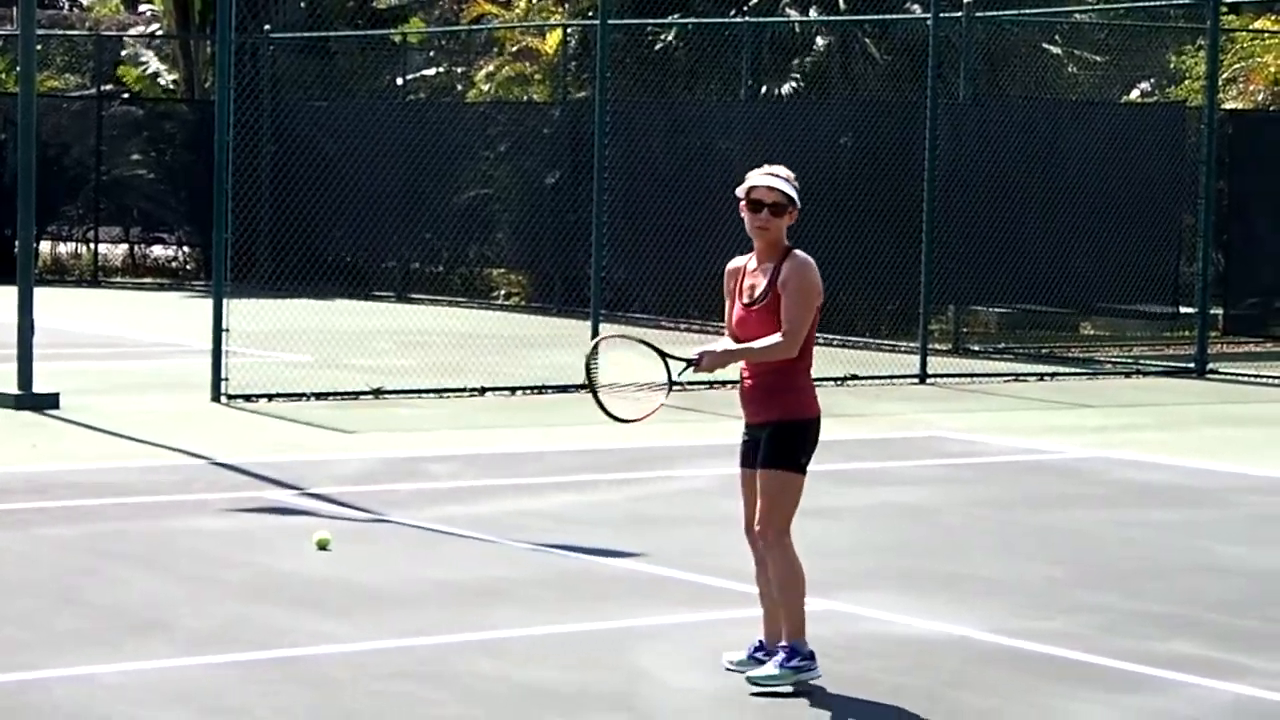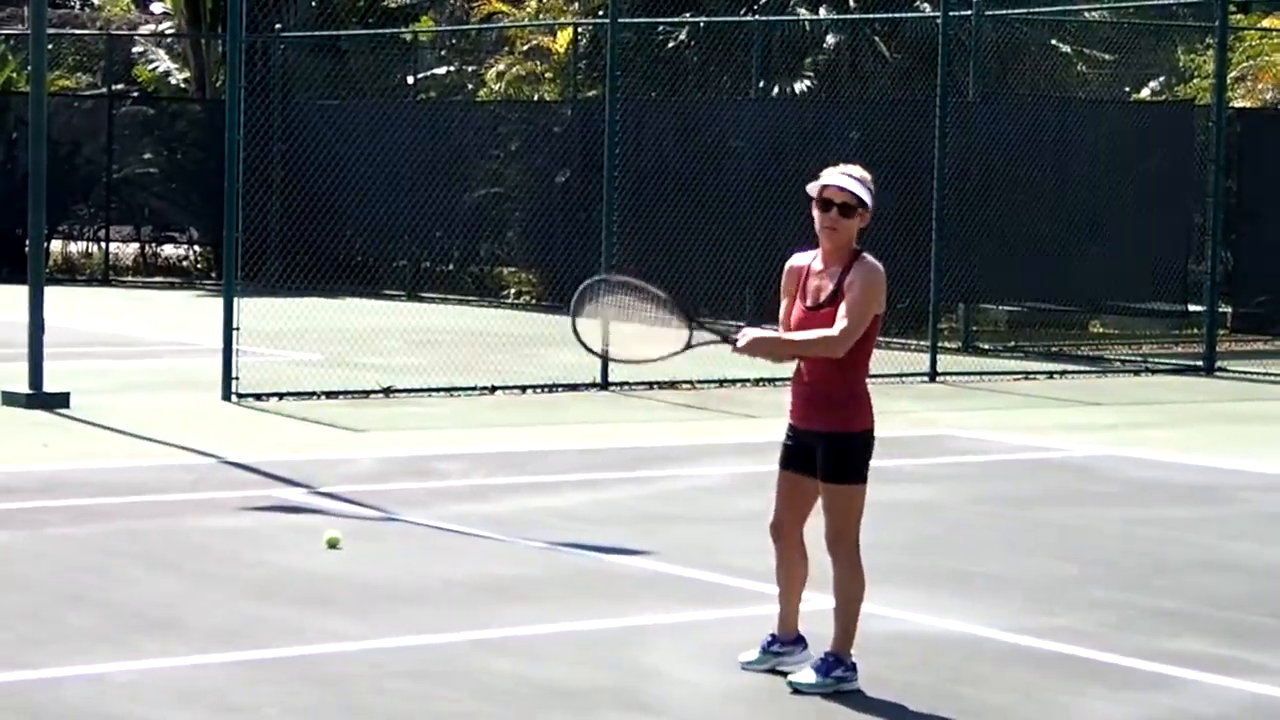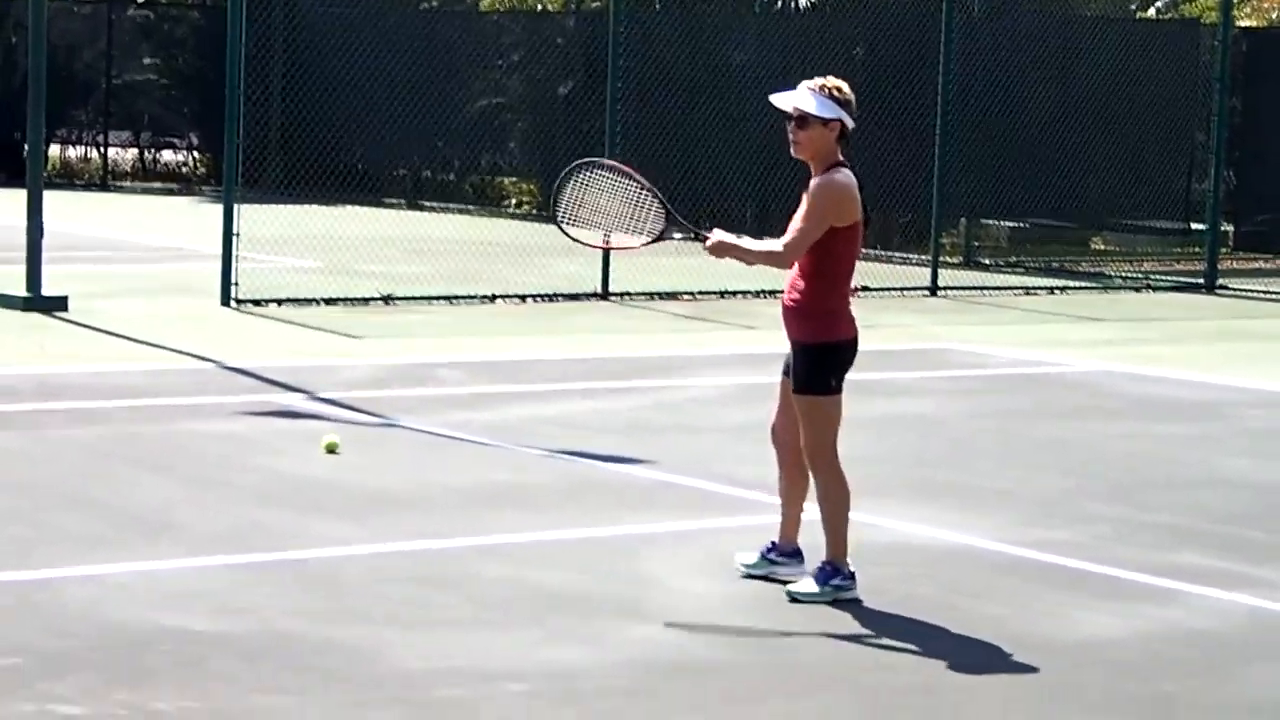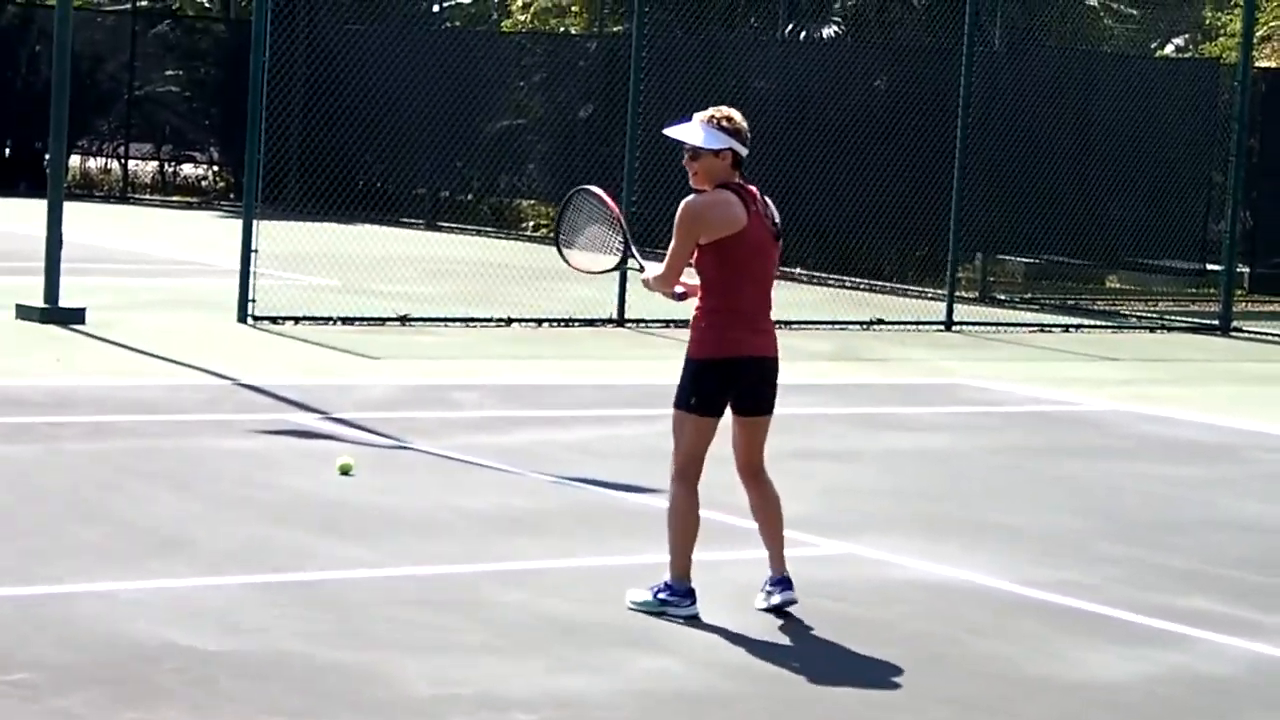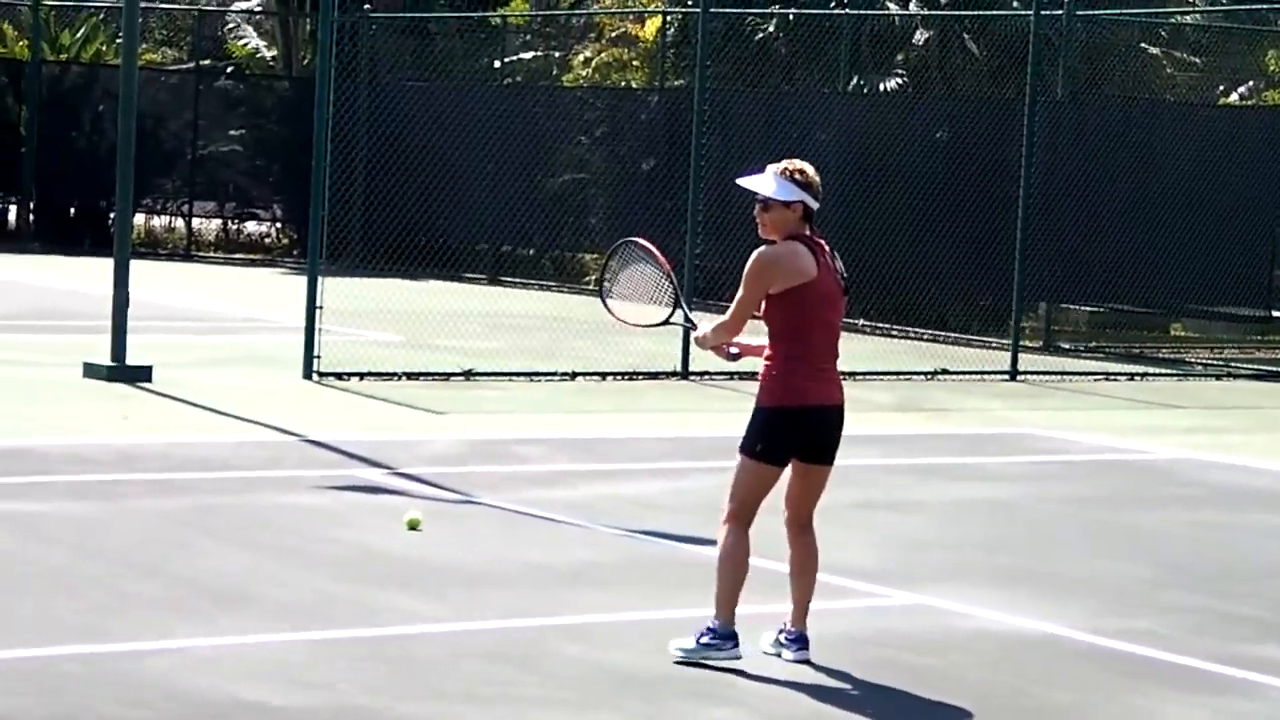
dt=1s
person 1, frame 1
left shoulder: (798, 268)
right shoulder: (736, 270)
left elbow: (789, 343)
left wrist: (729, 354)
right wrist: (718, 352)
left hip: (791, 418)
right hip: (758, 418)
left knee: (772, 534)
right knee: (757, 534)
left ankle: (798, 650)
right ankle: (771, 644)
person 1, frame 2
left shoulder: (866, 273)
right shoulder: (796, 267)
left elbow: (838, 342)
left wrist: (770, 342)
right wrist: (767, 342)
left hip: (845, 427)
right hip: (803, 423)
left knee: (841, 542)
right knee: (783, 530)
left ankle: (841, 662)
right ankle: (787, 638)
person 1, frame 3
left shoulder: (831, 185)
right shoulder: (826, 182)
left elbow: (786, 252)
left wrist: (731, 244)
right wrist: (750, 249)
left hip: (821, 338)
right hip: (816, 335)
left knee: (818, 454)
right knee: (785, 437)
left ankle: (838, 571)
right ankle: (784, 548)
person 1, frame 4
left shoulder: (699, 207)
right shoulder: (765, 207)
left elbow: (665, 279)
left wrist: (654, 278)
left hip: (714, 356)
right hip: (761, 355)
left knee: (684, 474)
right knee: (753, 469)
left ankle: (678, 589)
right ankle: (779, 578)
person 1, frame 5
left shoulder: (770, 258)
right shoulder: (828, 260)
left elbow: (728, 327)
left wrist: (704, 336)
right wrist: (747, 347)
left hip: (784, 404)
right hip: (828, 406)
left knee: (736, 517)
right knee: (799, 522)
left ankle: (722, 632)
right ankle: (795, 634)
